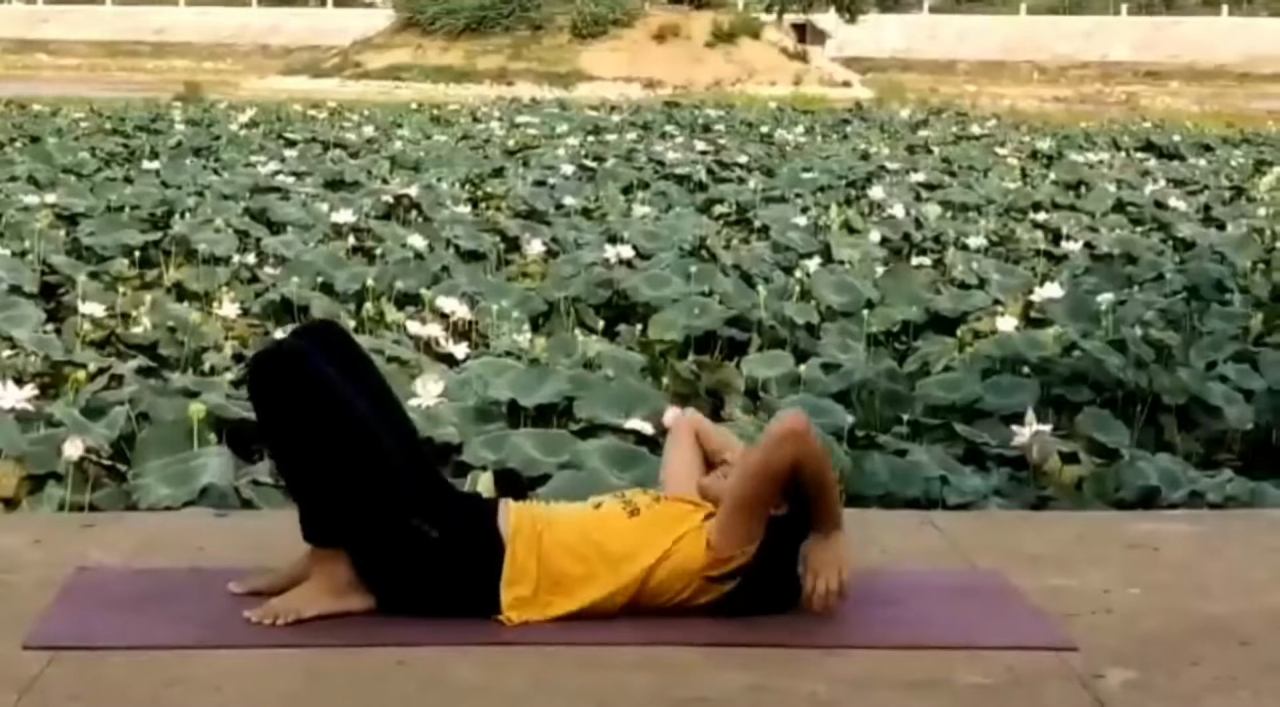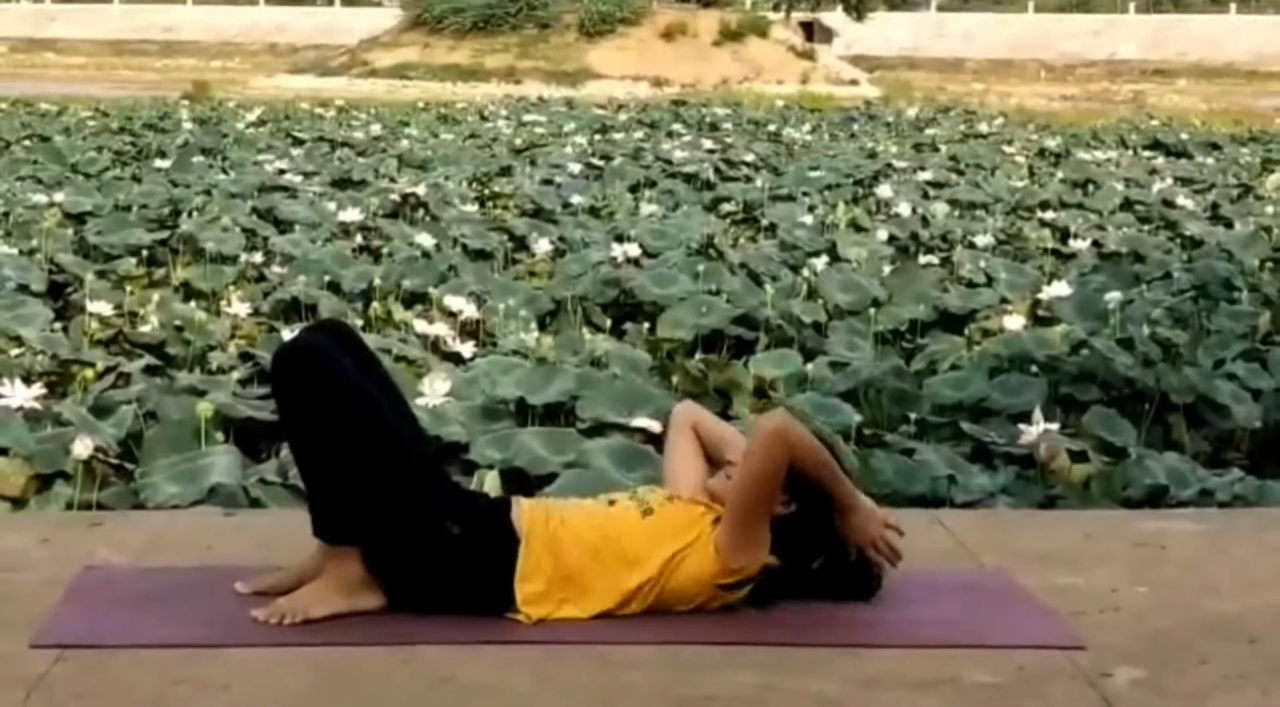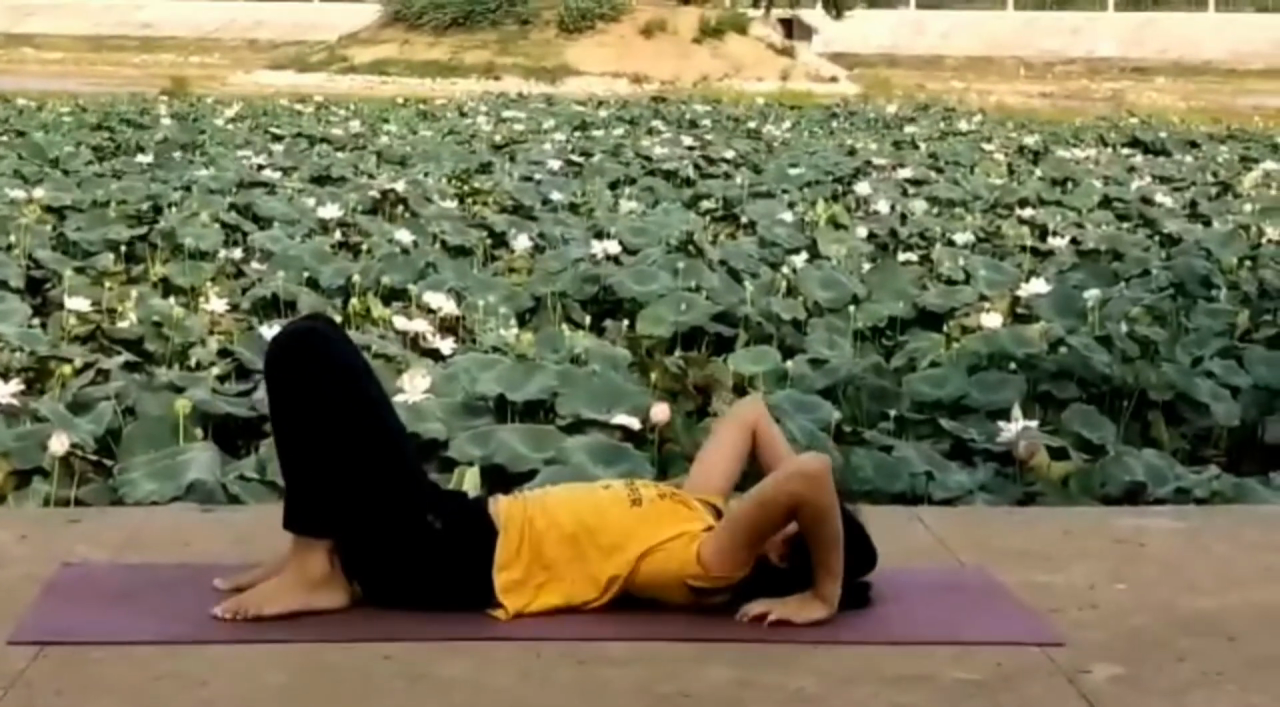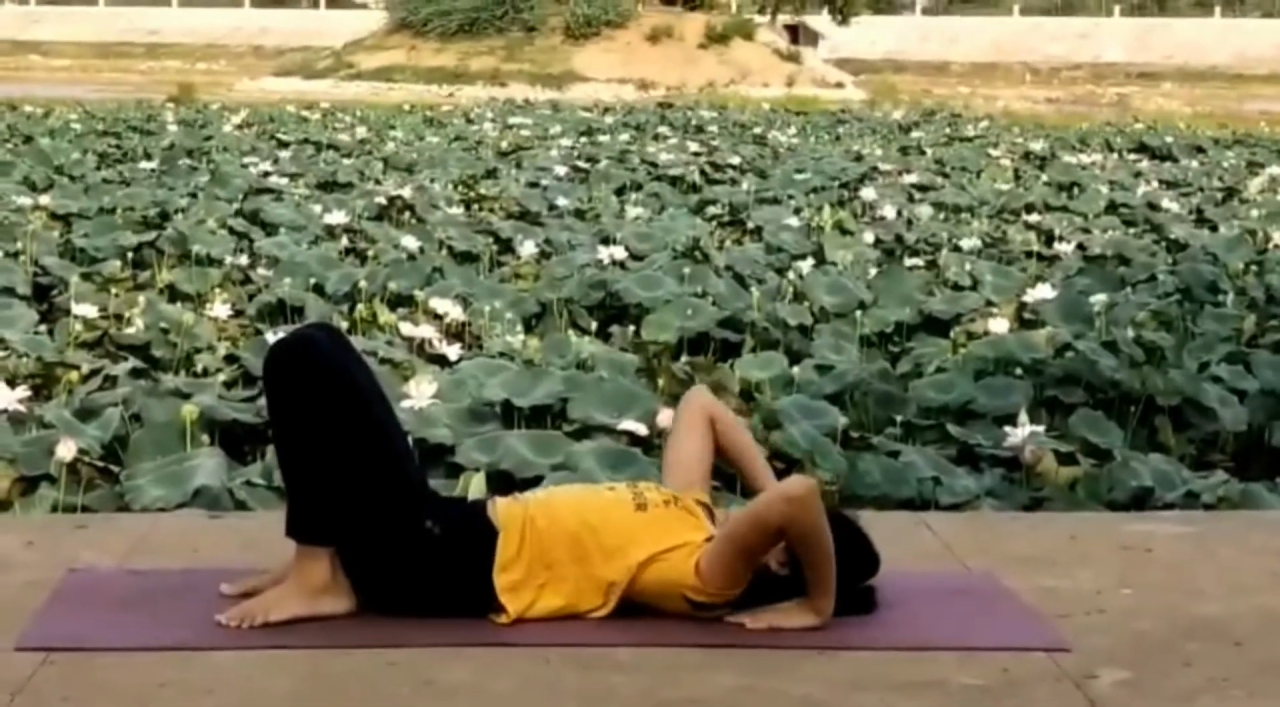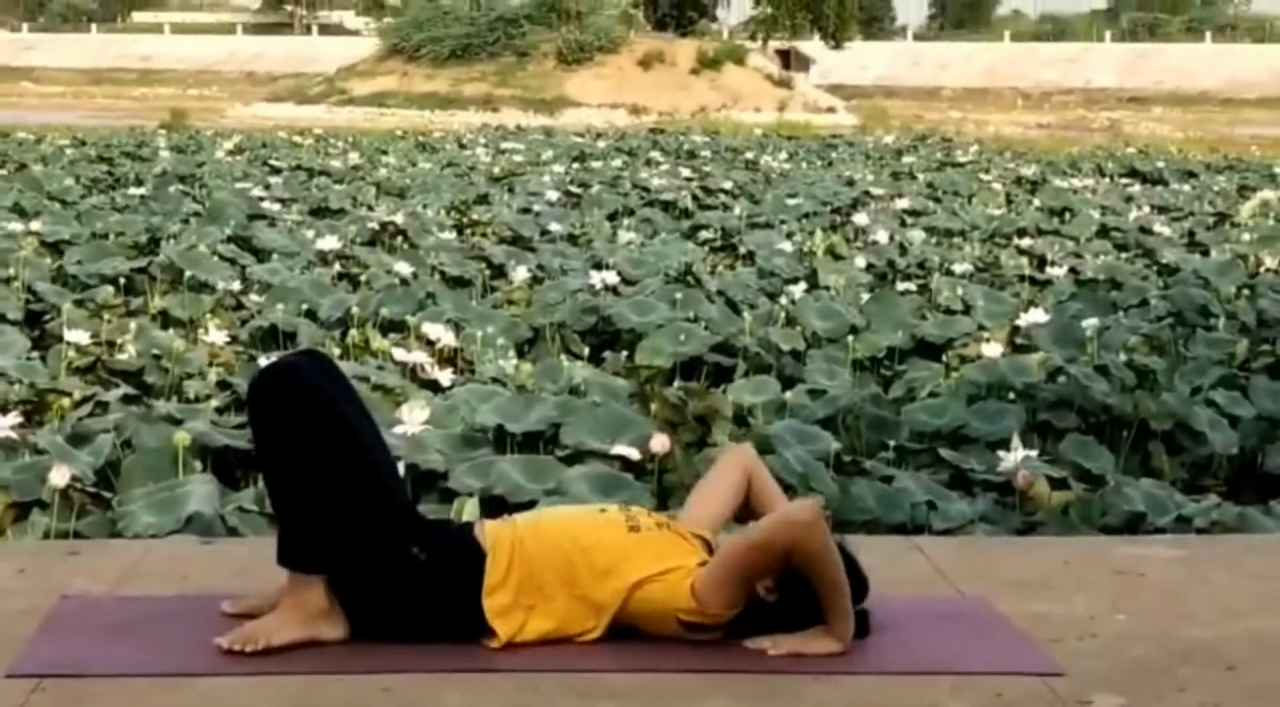
dt=0.7s
person 1, frame 1
left shoulder: (721, 549)
right shoulder: (691, 514)
left elbow: (794, 429)
right elbow: (687, 421)
left wrist: (827, 536)
right wrist: (756, 461)
left hip: (451, 566)
right hip: (467, 528)
left knee: (281, 368)
right knee: (321, 342)
left ankle: (339, 580)
right ankle: (331, 554)
person 1, frame 2
left shoulder: (732, 557)
right shoulder: (703, 511)
left elbow: (776, 429)
right elbow: (685, 415)
left wrist: (853, 509)
right wrist: (750, 452)
left hip: (466, 563)
right hip: (480, 525)
left knee: (304, 363)
right knee: (328, 340)
left ankle: (350, 577)
right ankle: (343, 552)
person 1, frame 3
left shoulder: (713, 566)
right shoulder: (702, 513)
left elbow: (814, 471)
right elbow: (751, 409)
left wrist: (824, 597)
right wrist: (798, 492)
left hip: (438, 558)
right hip: (453, 529)
left knee: (302, 351)
right knee: (315, 337)
left ankle: (316, 572)
right ankle: (316, 551)
person 1, frame 4
left shoulder: (711, 579)
right shoulder: (695, 514)
right elbow: (699, 401)
left wrist: (818, 606)
right wrist: (773, 492)
left hip: (438, 563)
right hip: (455, 531)
left knee: (301, 360)
right knee: (318, 347)
left ankle: (318, 581)
right ankle: (321, 561)
person 1, frame 5
left shoulder: (705, 602)
right shoulder: (694, 547)
left elbow: (804, 517)
right elbow: (741, 458)
left wrist: (837, 630)
right wrist: (794, 538)
left hip: (429, 586)
right hip: (443, 555)
left knee: (284, 388)
right knee: (304, 374)
left ankle: (312, 606)
right ankle: (315, 584)
